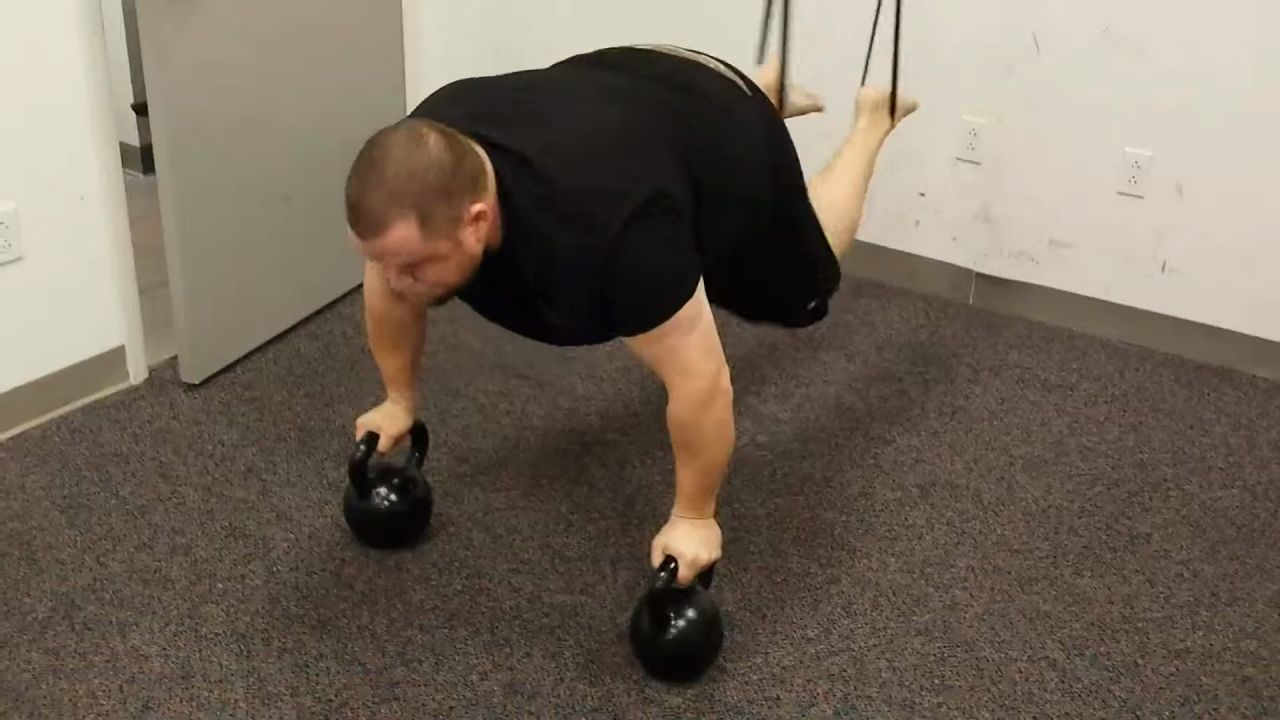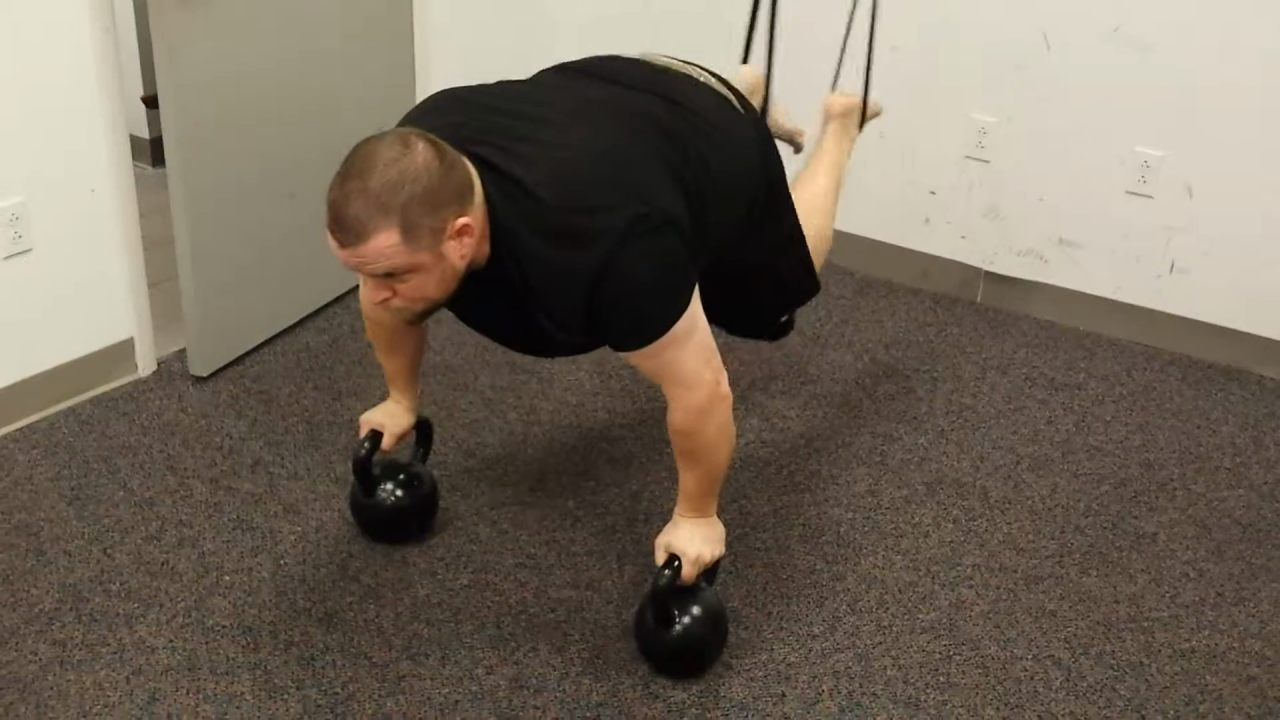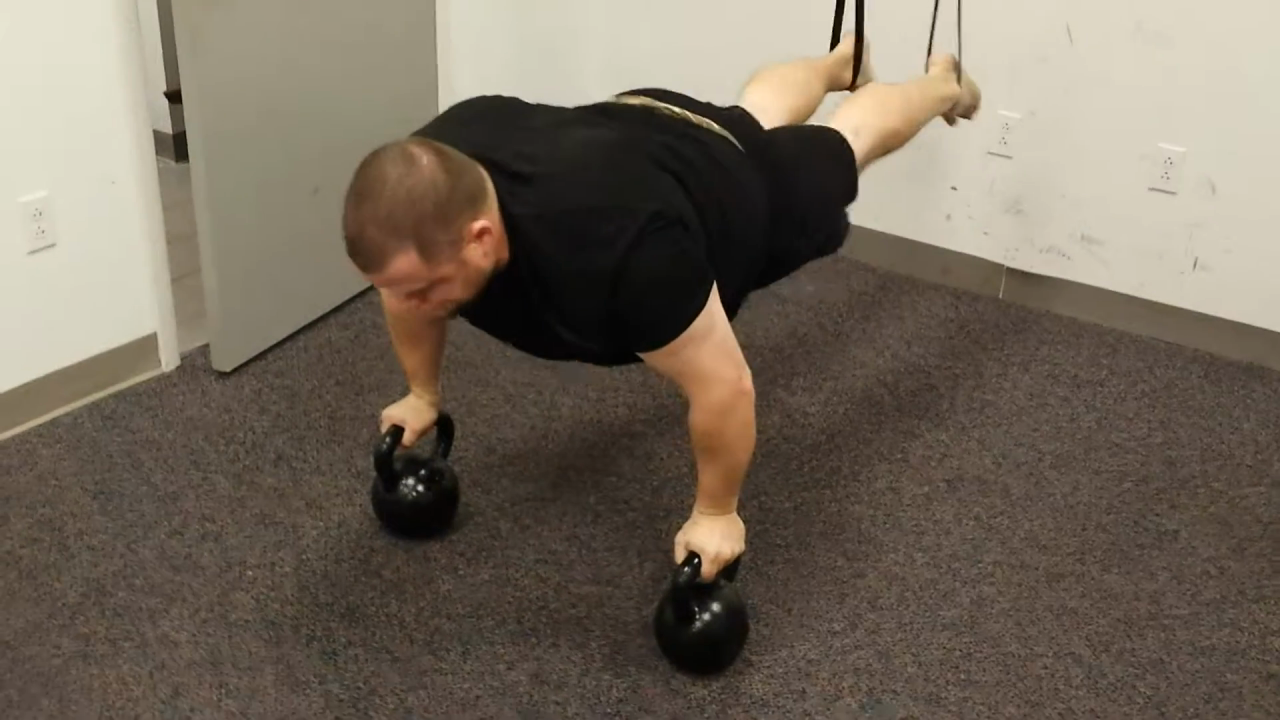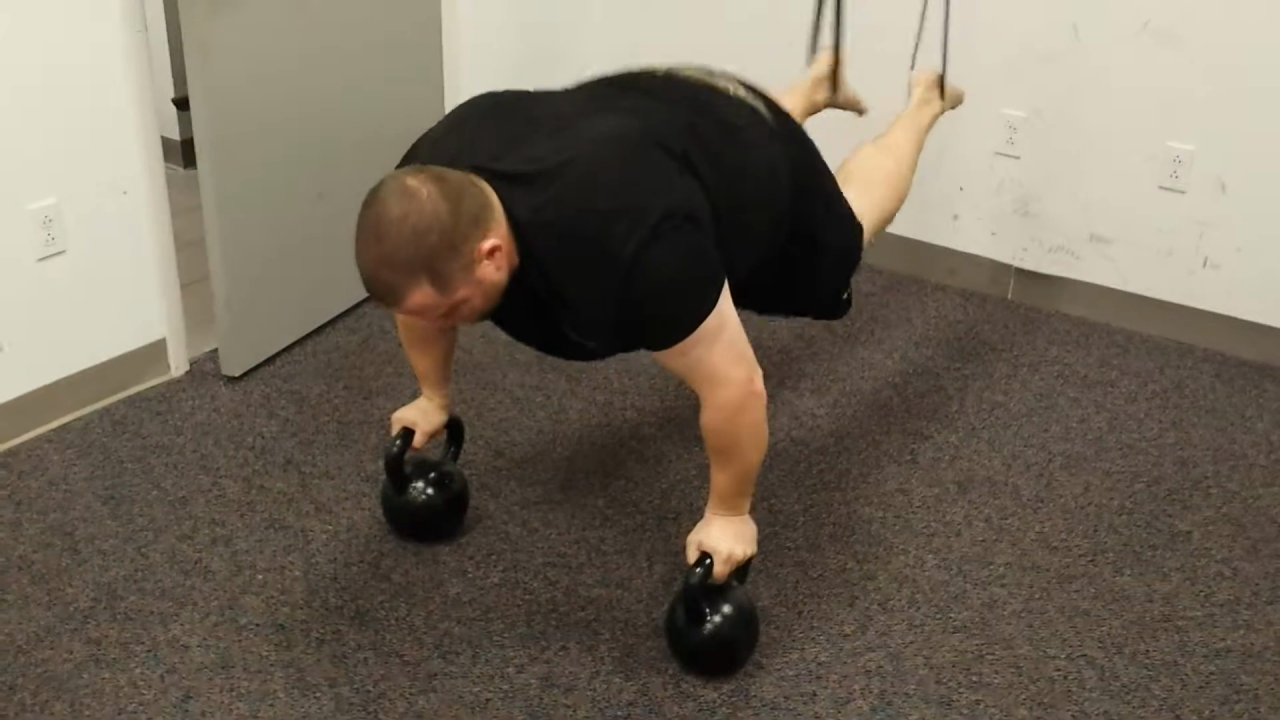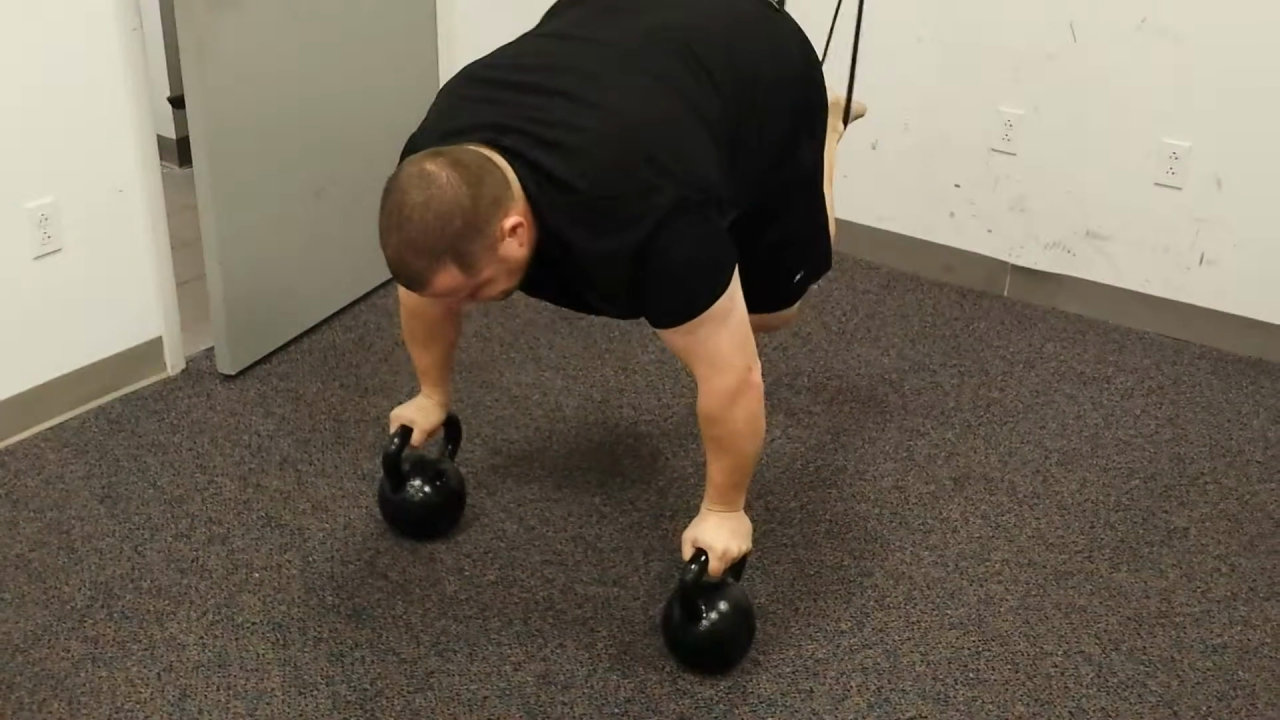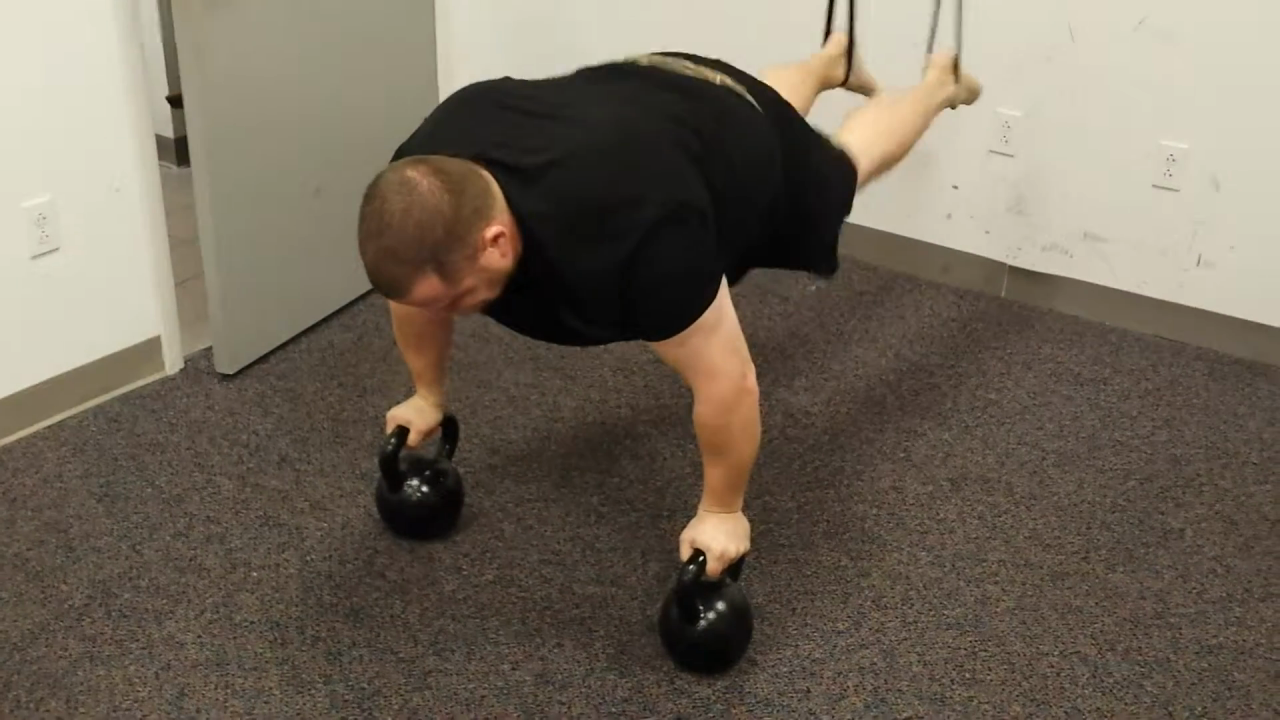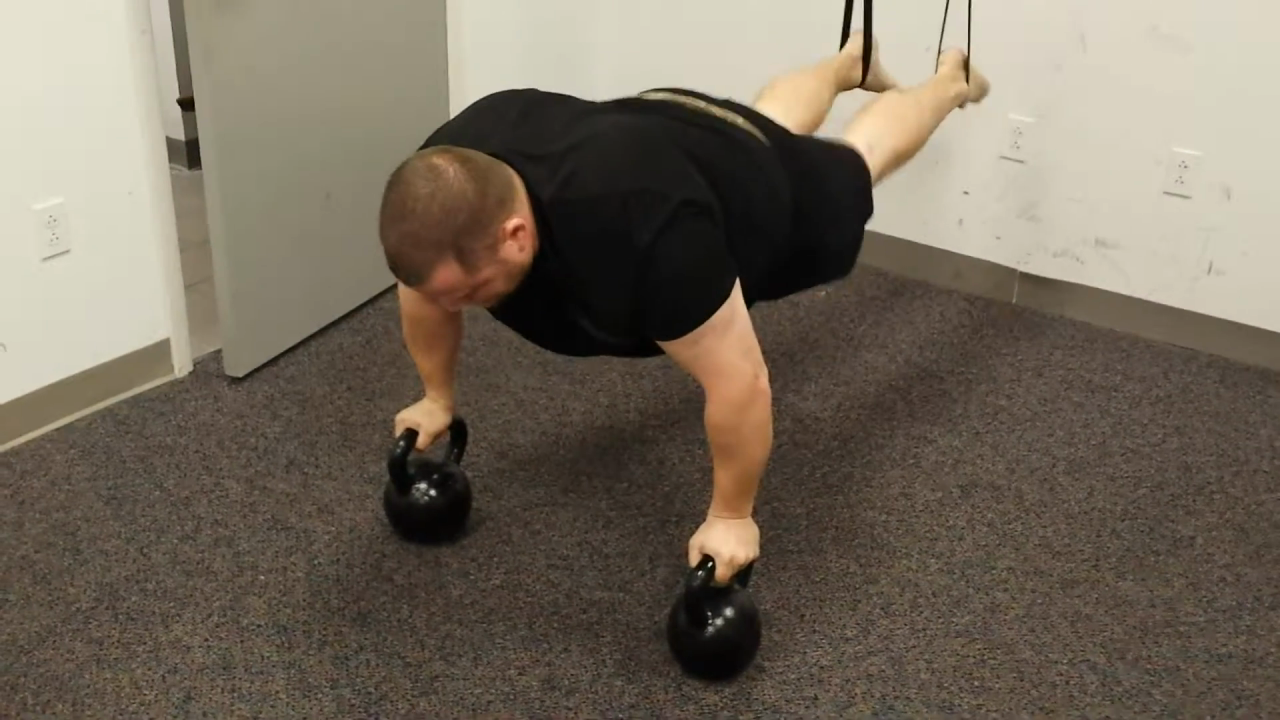
dt=0.5s
person 1, frame 1
left shoulder: (600, 229)
right shoulder: (421, 172)
left elbow: (699, 381)
right elbow: (389, 286)
left wrist: (694, 520)
right wrist: (399, 402)
left hip: (731, 139)
left knee: (798, 294)
left ankle: (872, 120)
right ankle: (768, 92)
person 1, frame 2
left shoulder: (593, 245)
right shoulder: (407, 175)
left elbow: (701, 389)
right elbow: (385, 290)
left wrist: (696, 517)
right wrist: (401, 399)
left hip: (717, 144)
left knee: (765, 311)
left ankle: (838, 126)
right ankle: (746, 96)
person 1, frame 3
left shoulder: (613, 249)
right shoulder: (425, 188)
left elbow: (724, 388)
right elbow: (405, 291)
left wrist: (716, 514)
right wrist: (423, 395)
left hip: (739, 192)
right hip: (641, 129)
left knee: (848, 137)
right knee: (755, 116)
left ankle: (941, 86)
right ankle: (839, 63)
person 1, frame 4
left shoulder: (623, 249)
right shoulder: (430, 184)
left elbow: (735, 387)
right elbow: (420, 294)
left wrist: (729, 515)
right wrist: (433, 397)
left hip: (753, 167)
right hip: (655, 114)
left knee: (843, 223)
left ankle: (924, 104)
right ankle: (816, 85)
person 1, frame 5
left shoulder: (636, 218)
right shoulder: (436, 160)
left elbow: (732, 374)
right elbow: (425, 276)
left wrist: (724, 512)
right wrist: (432, 395)
left hip: (761, 62)
left knee: (767, 308)
left ankle: (826, 122)
person 1, frame 6
left shoulder: (623, 233)
right shoulder: (430, 174)
left elbow: (728, 383)
right elbow: (418, 287)
left wrist: (721, 513)
right wrist: (428, 397)
left hip: (739, 138)
left knee: (842, 163)
left ankle: (939, 85)
right ankle: (832, 60)
person 1, frame 7
left shoulder: (640, 235)
right shoulder: (453, 174)
left elbow: (739, 384)
right elbow: (425, 289)
left wrist: (731, 518)
right wrist: (437, 398)
left hip: (767, 192)
left knee: (853, 158)
right knee: (776, 121)
left ankle: (947, 82)
right ankle: (849, 62)
